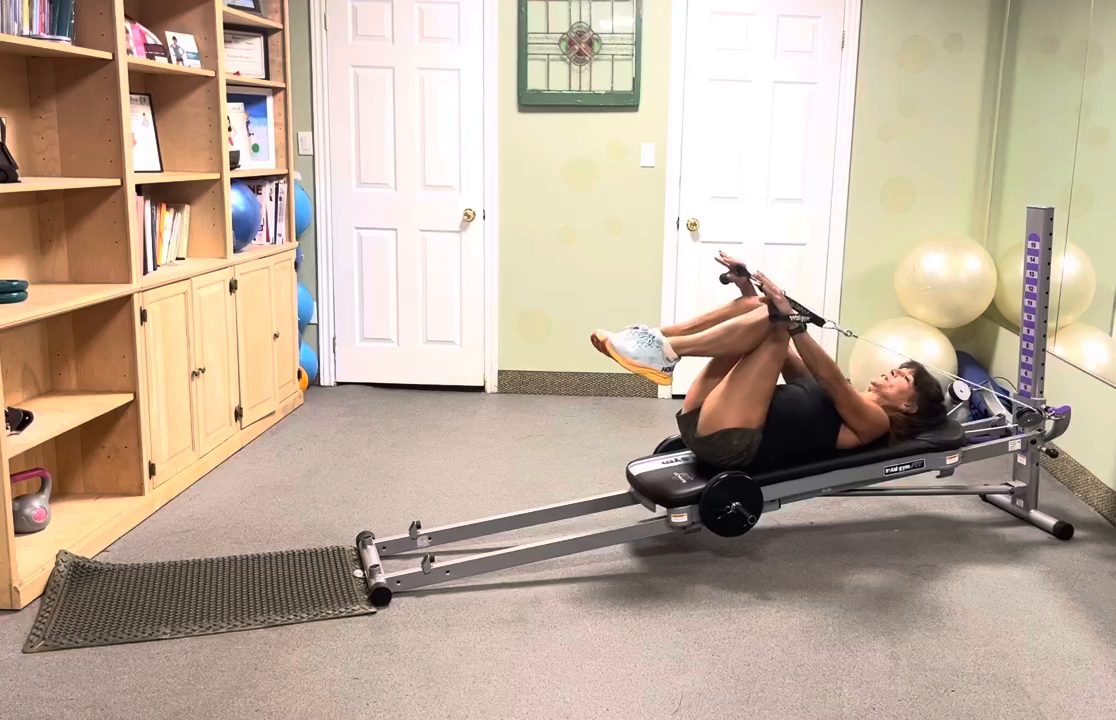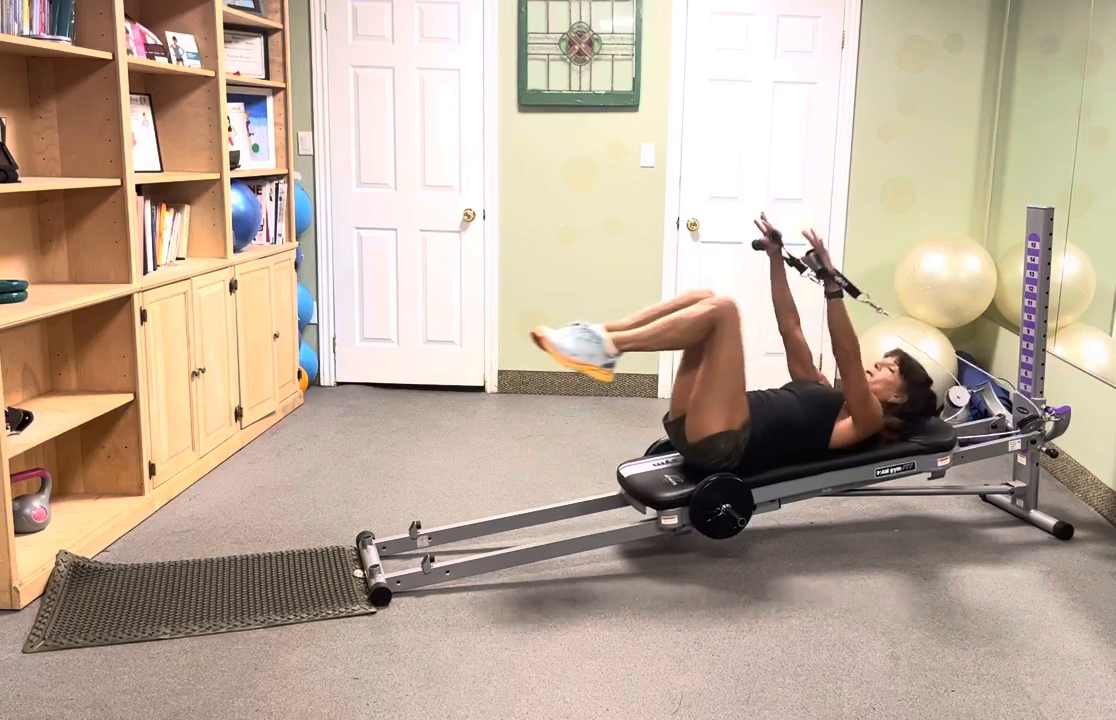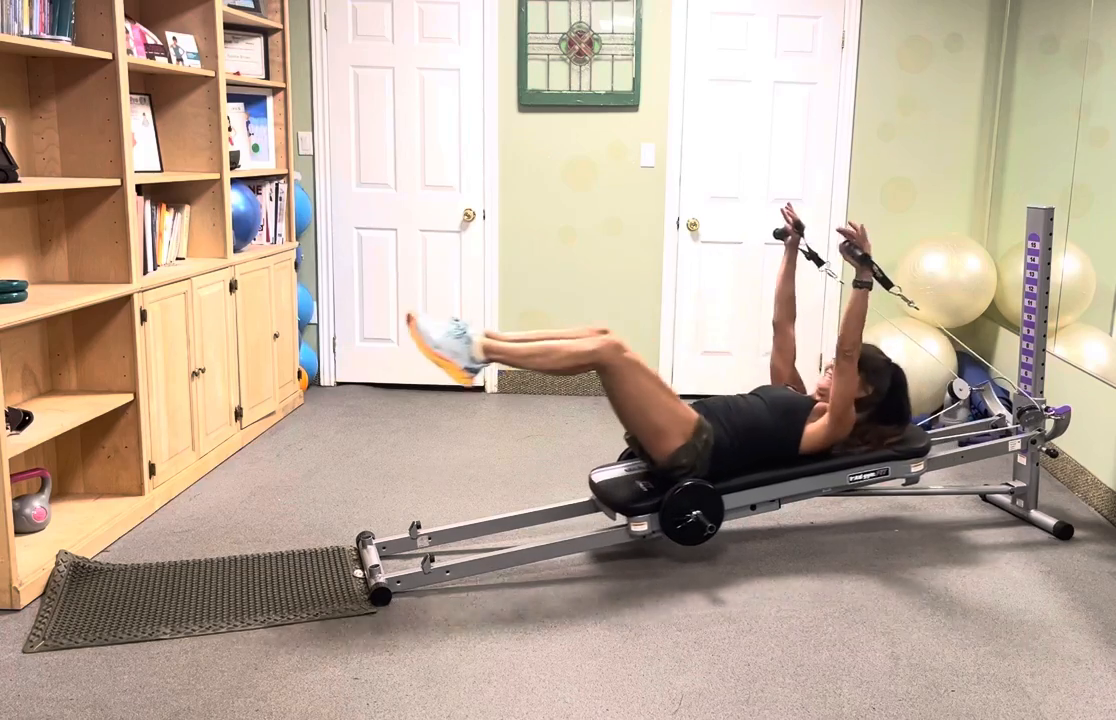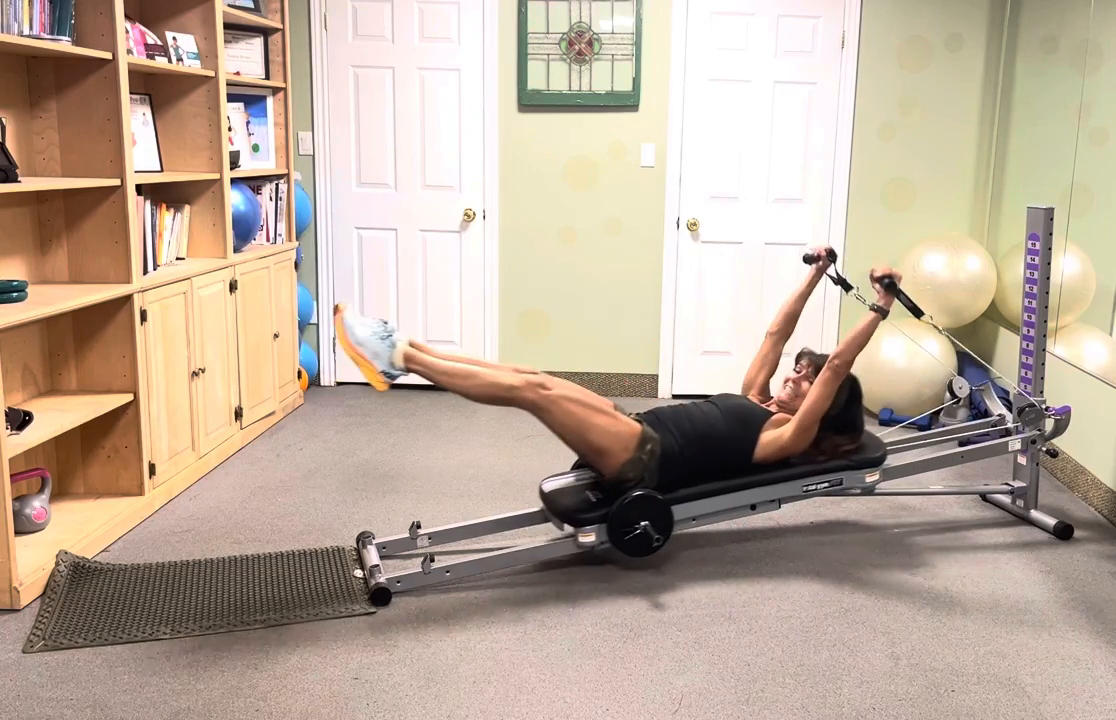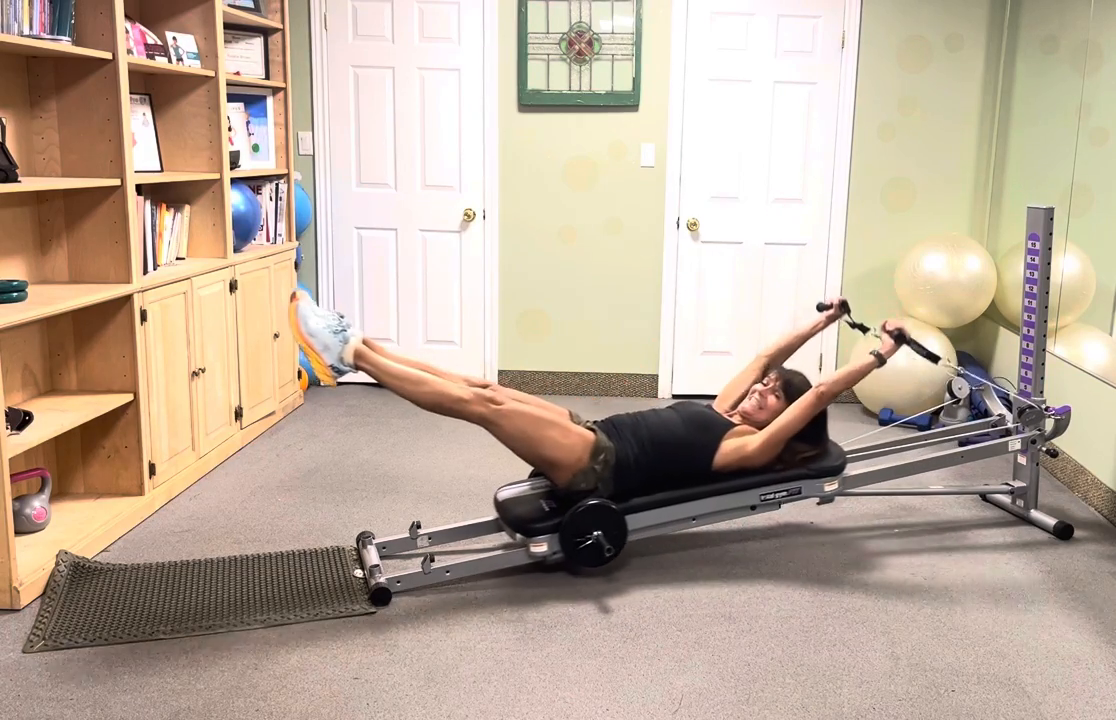
dt=0.3s
person 1, frame 1
left shoulder: (874, 423)
right shoulder: (835, 398)
left elbow: (833, 378)
right elbow: (784, 355)
left wrist: (791, 321)
right wrist: (748, 287)
left hip: (729, 440)
right hip: (701, 421)
left knee: (773, 324)
right knee: (757, 308)
left ankle: (665, 350)
right ankle: (658, 343)
person 1, frame 2
left shoulder: (866, 421)
right shoulder: (823, 393)
left elbow: (847, 354)
right elbow: (791, 328)
left wrist: (830, 285)
right wrist: (777, 257)
left hip: (726, 443)
right hip: (690, 427)
left knee: (720, 310)
right knee: (703, 299)
left ankle: (604, 346)
right ankle: (599, 338)
person 1, frame 3
left shoulder: (837, 426)
right shoulder: (792, 393)
left elbow: (847, 350)
right elbow: (782, 322)
left wrist: (861, 278)
right wrist: (792, 249)
left hip: (693, 453)
right hip: (681, 436)
left knee: (607, 348)
right knee: (599, 337)
left ankle: (479, 351)
right ankle: (482, 344)
person 1, frame 4
left shoulder: (793, 439)
right shoulder: (756, 405)
left elbow: (836, 368)
right elbow: (776, 335)
left wrist: (879, 308)
right wrist: (815, 275)
left hip: (645, 459)
right hip: (636, 434)
left knee: (531, 388)
right knee: (528, 375)
left ankle: (399, 358)
right ankle: (403, 353)
person 1, frame 5
left shoulder: (753, 448)
right shoulder: (724, 416)
left elbow: (819, 393)
right elbow: (766, 358)
left wrist: (880, 355)
right wrist: (824, 320)
left hip: (601, 468)
right hip: (598, 438)
left knee: (481, 401)
right knee: (481, 386)
left ankle: (352, 354)
right ankle: (357, 350)
